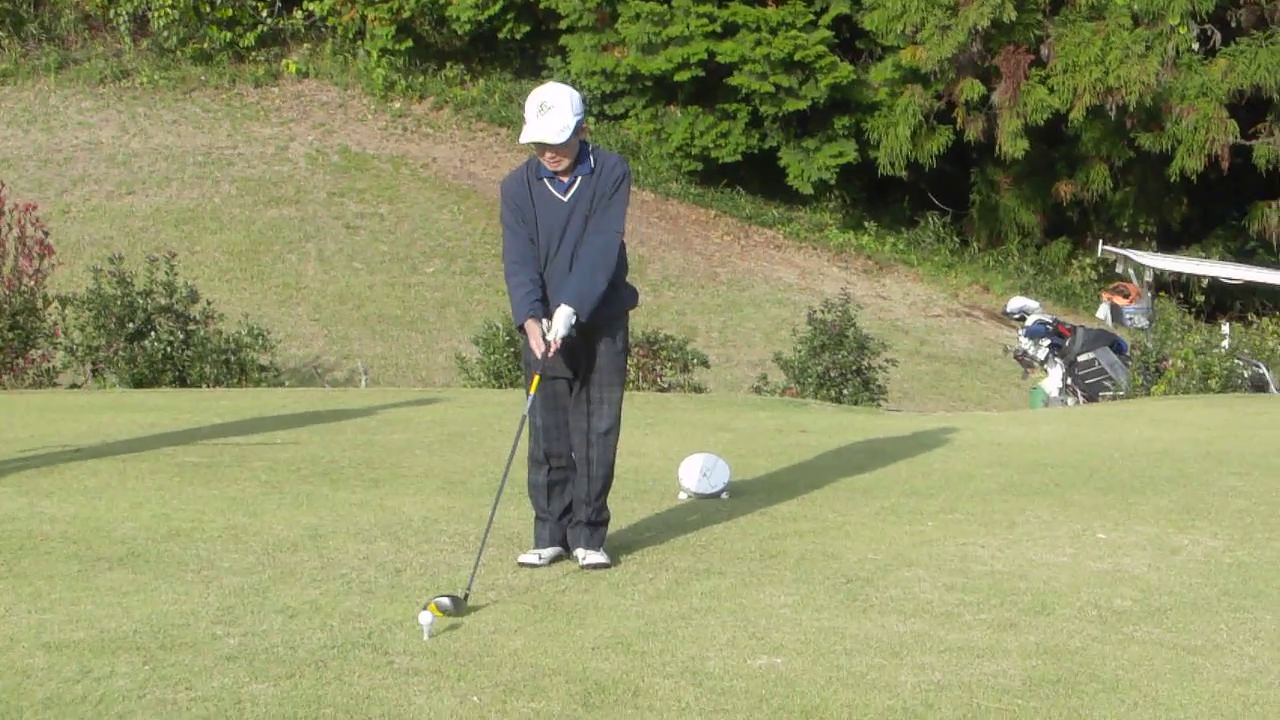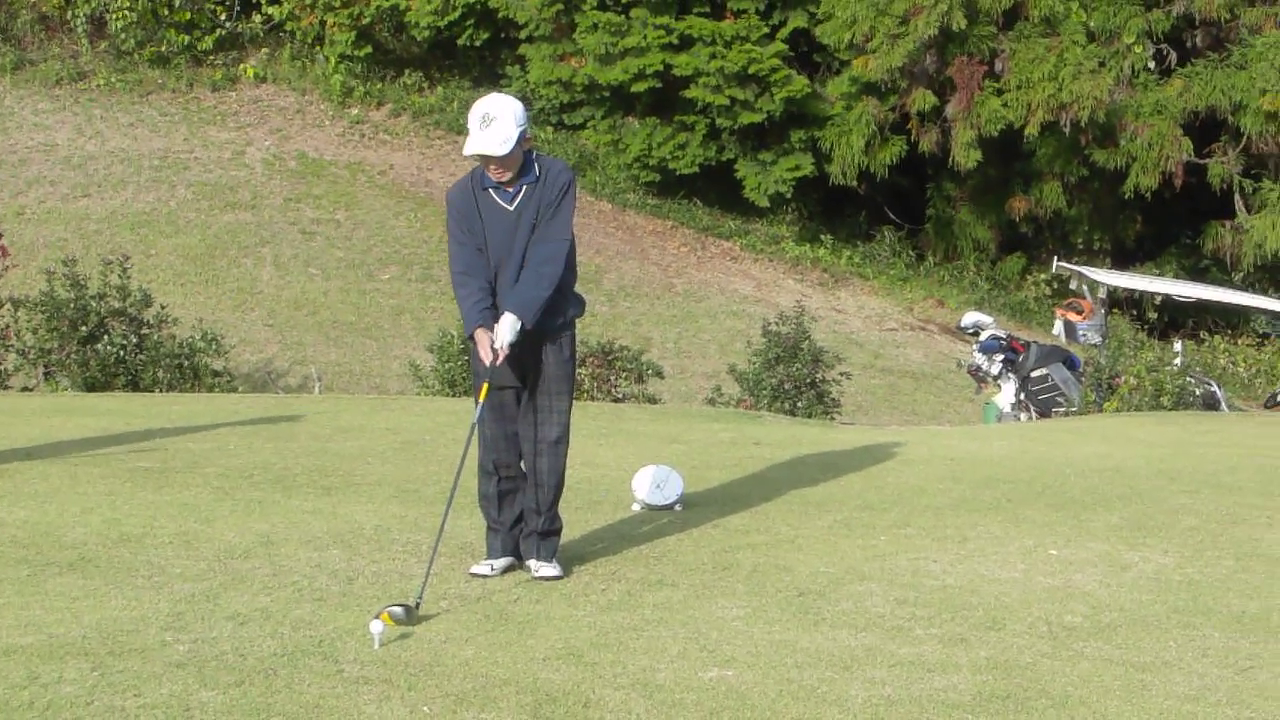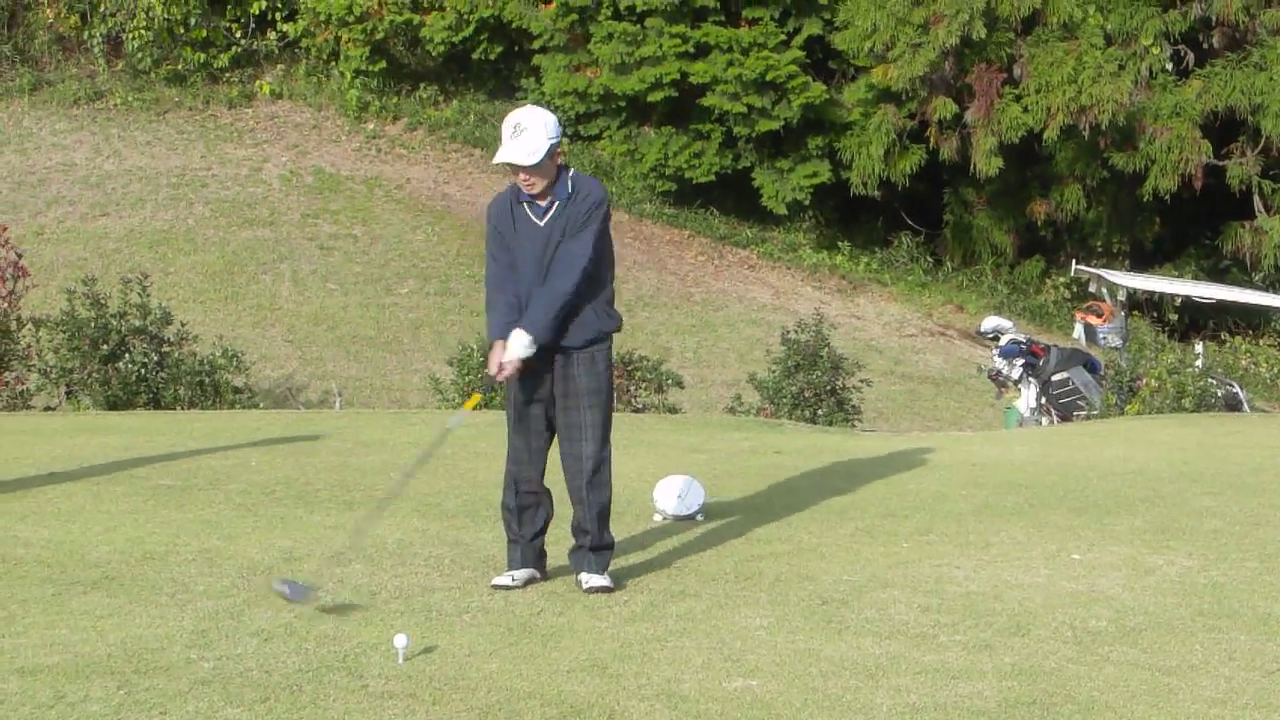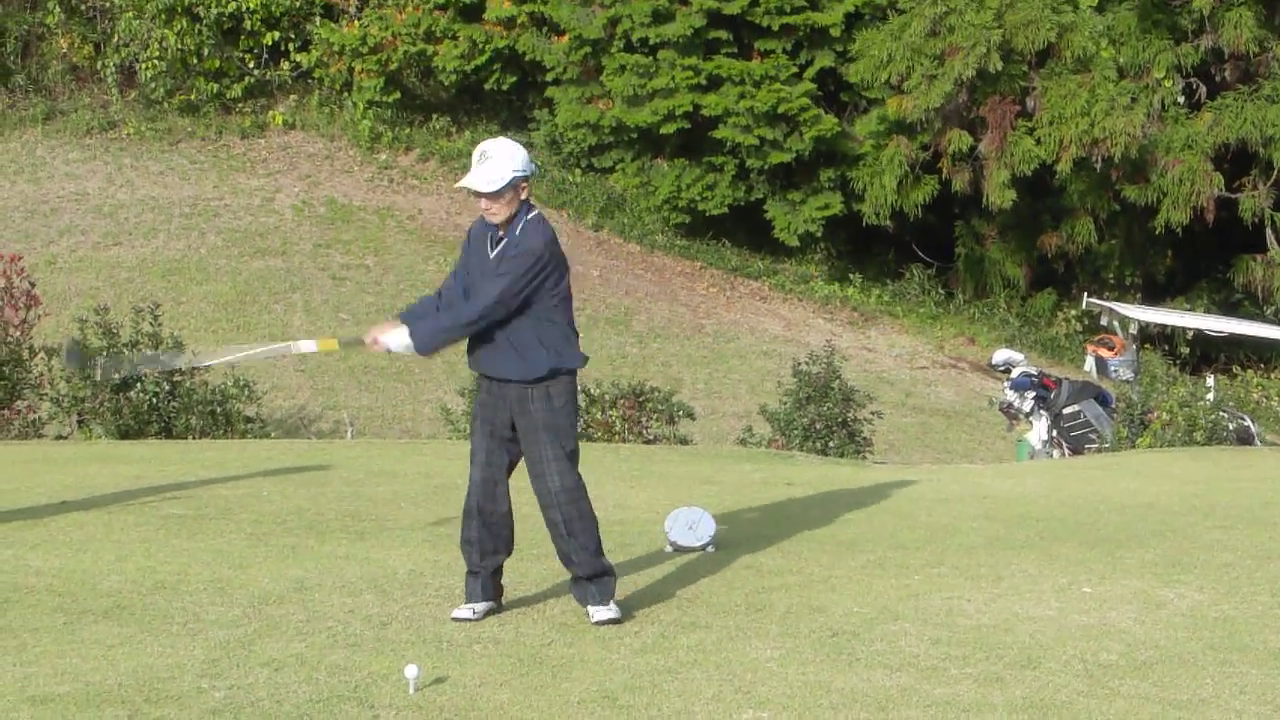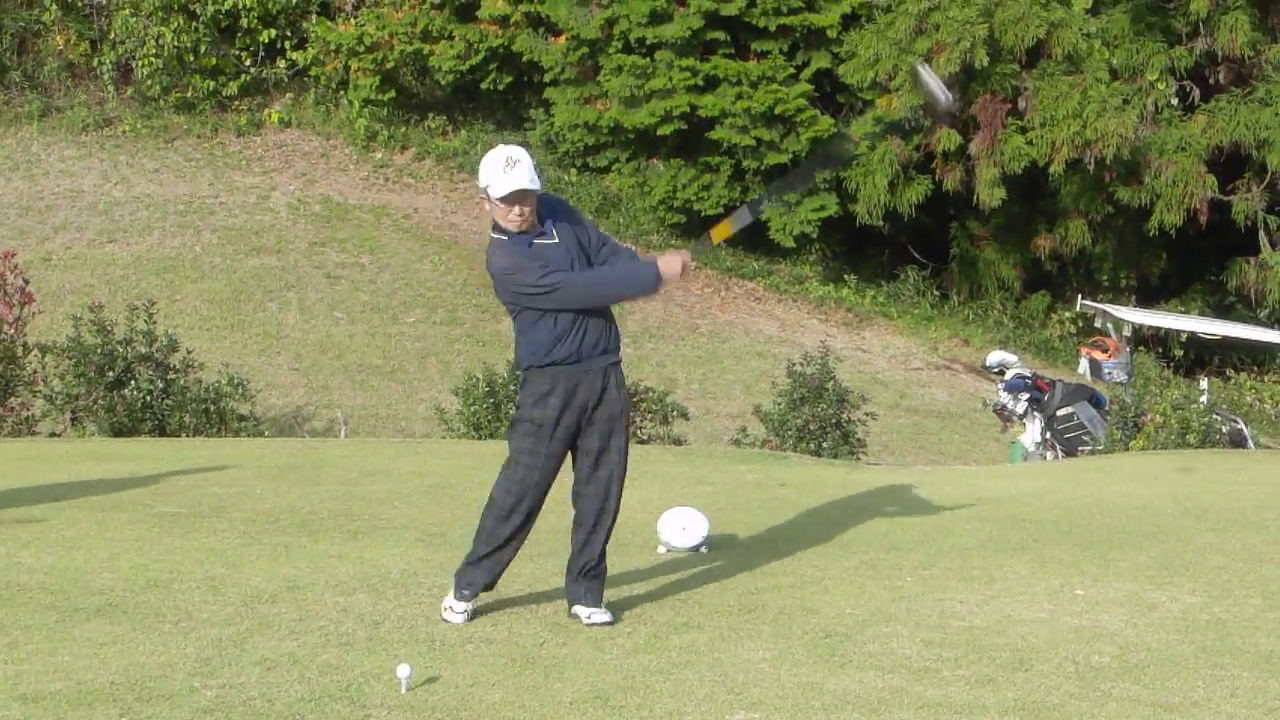
dt=1s
person 1, frame 1
left shoulder: (612, 172)
right shoulder: (517, 185)
left elbow: (602, 248)
right elbow: (519, 260)
left wrist: (571, 309)
right wrist: (530, 320)
left hip: (602, 324)
right hip: (543, 327)
left knee: (596, 433)
right knee: (548, 436)
left ankle: (588, 535)
right ankle: (550, 534)
person 1, frame 2
left shoulder: (556, 179)
right shoulder: (463, 195)
left elbow: (548, 259)
right elbow: (466, 269)
left wrist: (514, 318)
right wrist: (480, 328)
left hip: (549, 332)
right hip: (491, 334)
left knee: (546, 443)
right knee: (497, 446)
left ankle: (540, 545)
right ankle: (502, 544)
person 1, frame 3
left shoulder: (589, 197)
right shoulder: (501, 210)
left elbow: (567, 279)
right elbow: (502, 282)
left wrist: (523, 338)
right wrist: (502, 340)
left hip: (584, 349)
right hip: (531, 353)
left knee: (588, 457)
right knee: (523, 458)
left ankle: (591, 559)
right ankle: (525, 557)
person 1, frame 4
left shoulder: (535, 241)
right shoulder: (482, 234)
left elbow: (481, 308)
right elbow: (453, 293)
left wrist: (410, 336)
right wrist: (400, 326)
left hip: (544, 386)
right hip: (493, 385)
left knee: (559, 487)
right knee: (485, 488)
left ankle: (596, 589)
right ankle: (483, 589)
person 1, frame 5
left shoulder: (560, 216)
right shoulder: (504, 258)
left elbow: (606, 256)
right elbow: (583, 288)
left wrist: (650, 269)
right wrist: (653, 271)
left hip: (603, 372)
right hip: (550, 381)
left knee: (600, 488)
right knee: (522, 485)
left ankle: (585, 592)
right ankle: (469, 583)
